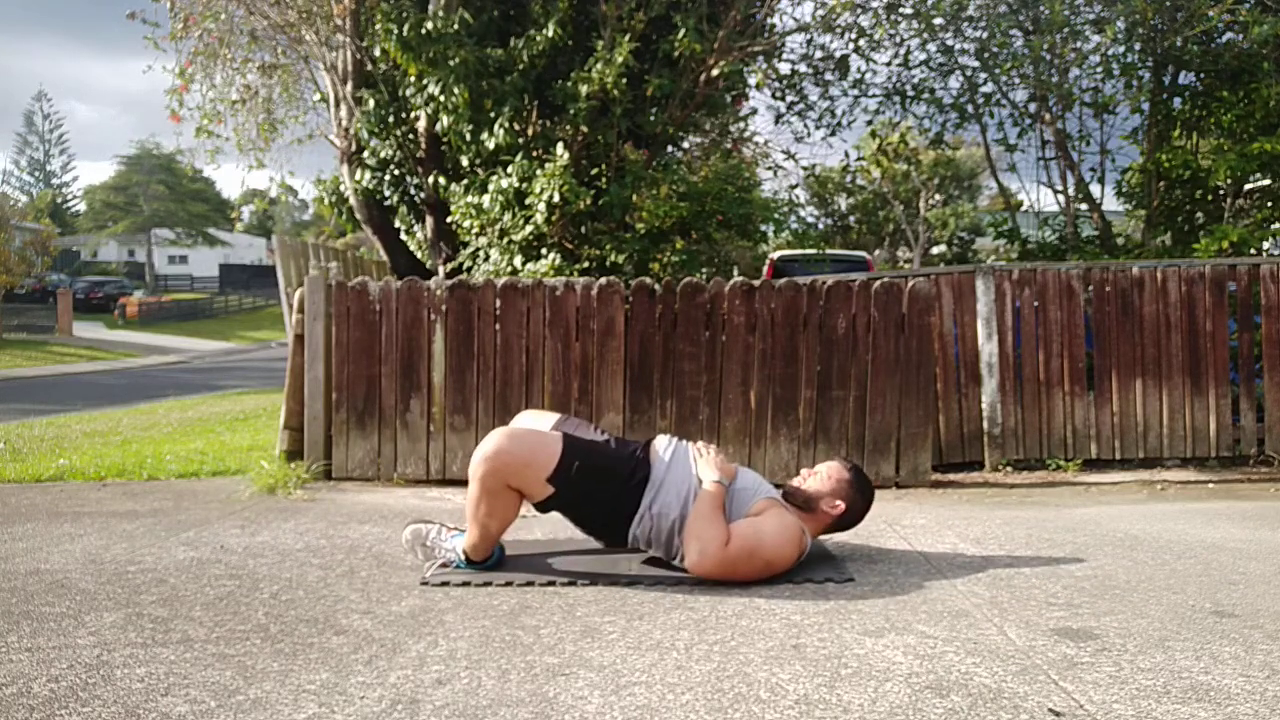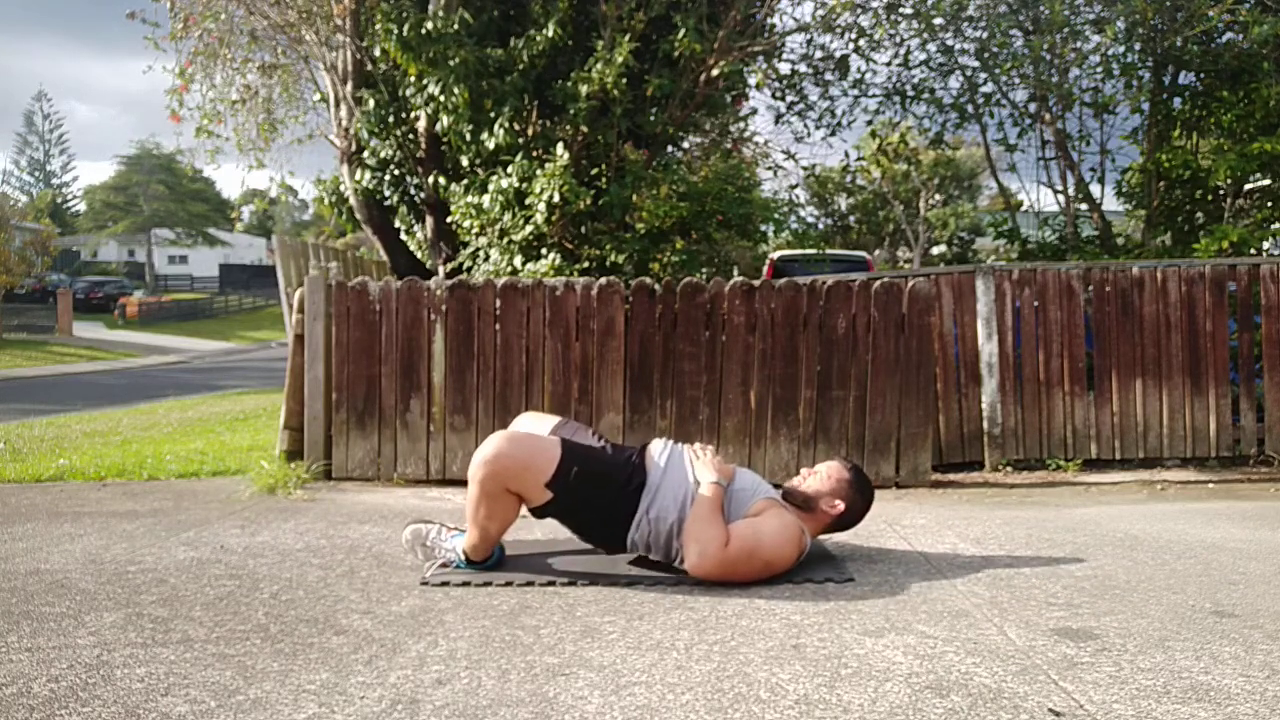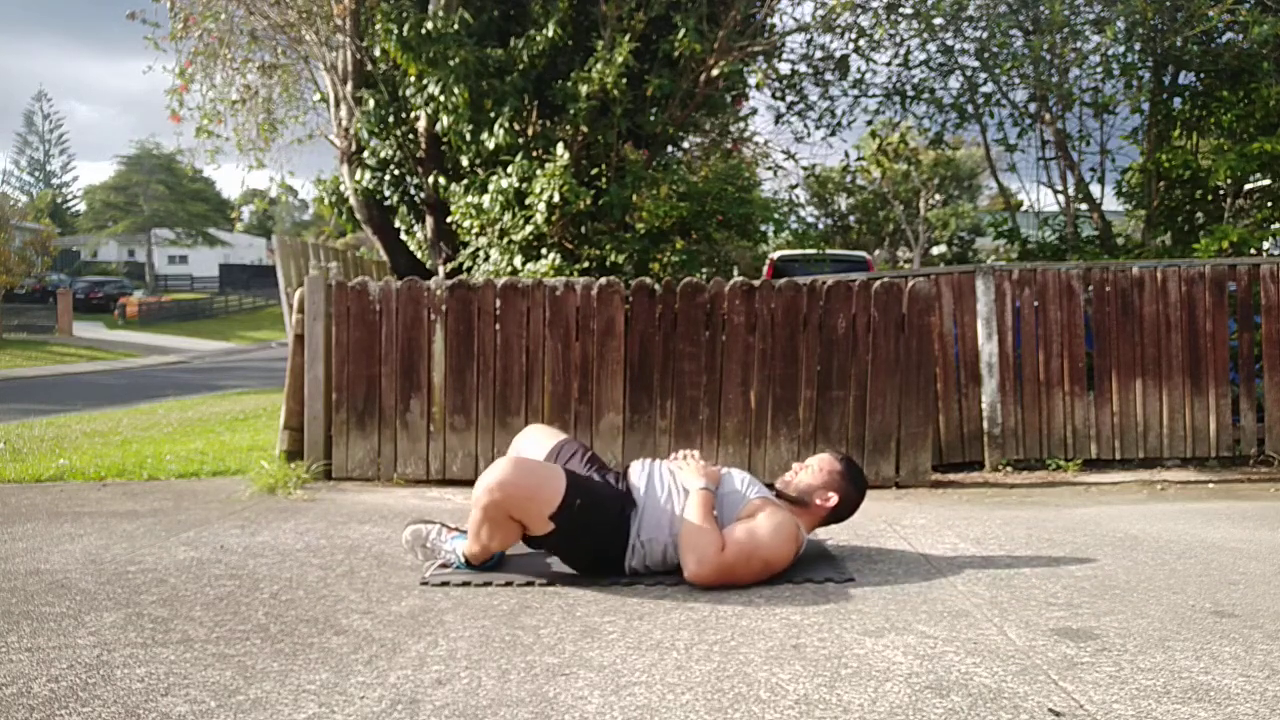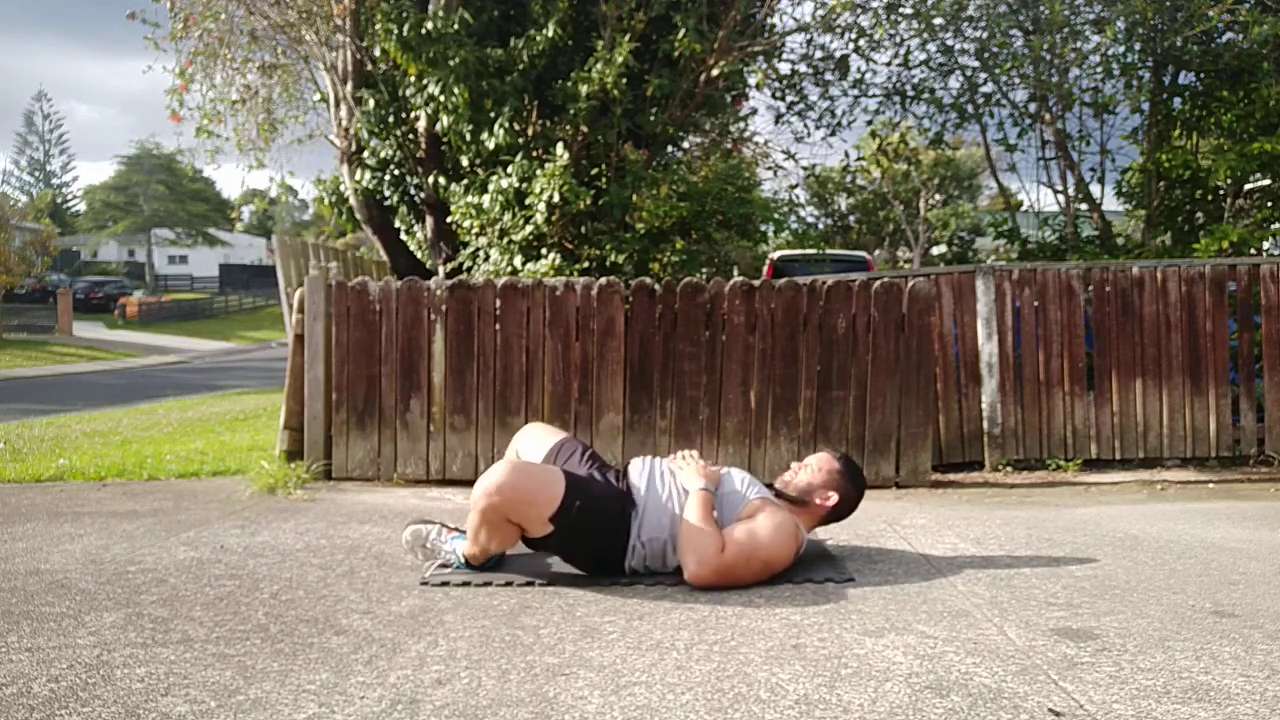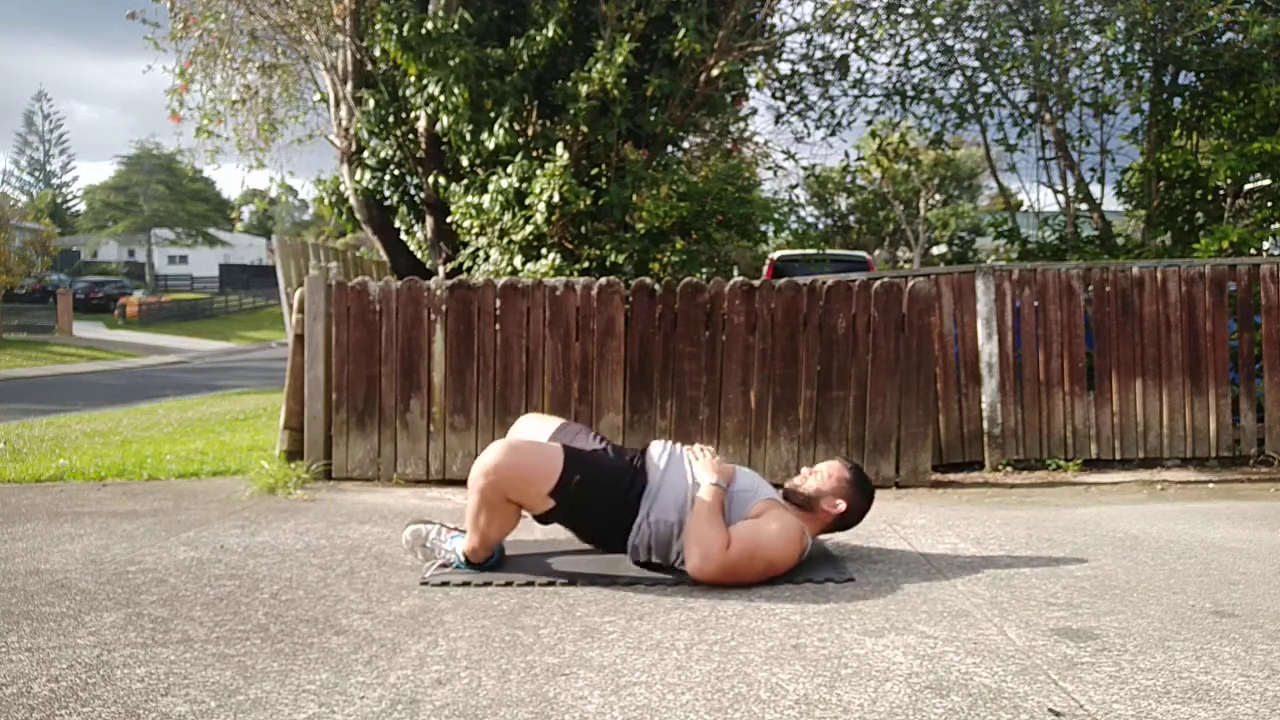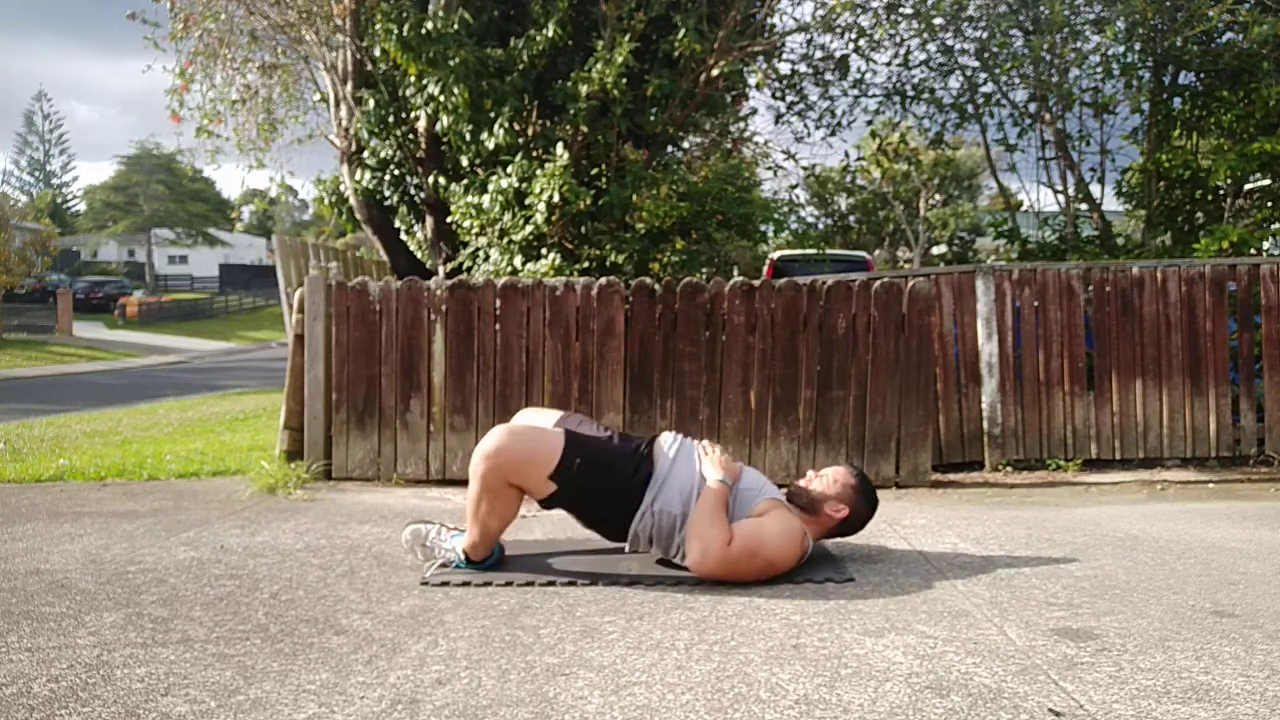
dt=0.2s
person 1, frame 1
left shoulder: (786, 535)
right shoulder: (775, 508)
left elbow: (703, 559)
left wrist: (715, 481)
right wrist: (717, 474)
left hip: (625, 496)
right hip: (636, 464)
left knee: (499, 450)
right knee: (527, 424)
left ankle: (472, 552)
right ankle: (480, 533)
person 1, frame 2
left shoulder: (785, 534)
right shoulder: (775, 507)
left elbow: (703, 560)
left wrist: (712, 482)
right wrist: (715, 473)
left hip: (623, 504)
right hip: (633, 470)
left knee: (499, 453)
right knee: (529, 427)
left ankle: (471, 552)
right ankle: (480, 530)
person 1, frame 3
left shoulder: (780, 532)
right shoulder: (769, 504)
left elbow: (701, 566)
left wrist: (700, 486)
right wrist: (699, 472)
left hip: (613, 532)
right hip: (621, 488)
left knee: (504, 481)
right knee: (533, 437)
left ankle: (470, 552)
right ankle: (485, 535)
person 1, frame 4
left shoulder: (781, 533)
right shoulder: (769, 505)
left elbow: (701, 567)
left wrist: (701, 488)
right wrist: (699, 475)
left hip: (615, 526)
right hip: (621, 486)
left knee: (501, 483)
right knee: (531, 437)
left ankle: (470, 554)
right ankle: (483, 534)
person 1, frame 5
left shoulder: (786, 535)
right shoulder: (775, 508)
left elbow: (704, 563)
left wrist: (712, 483)
right wrist: (712, 474)
left hip: (623, 502)
right hip: (633, 471)
left knee: (498, 461)
right knee: (529, 429)
left ankle: (471, 553)
right ankle: (481, 532)
person 1, frame 6
left shoulder: (787, 536)
right shoulder: (778, 510)
left elbow: (705, 558)
left wrist: (719, 480)
right wrist: (721, 474)
left hip: (626, 492)
left knee: (500, 446)
right knee: (526, 422)
left ankle: (472, 551)
right ankle: (479, 532)
